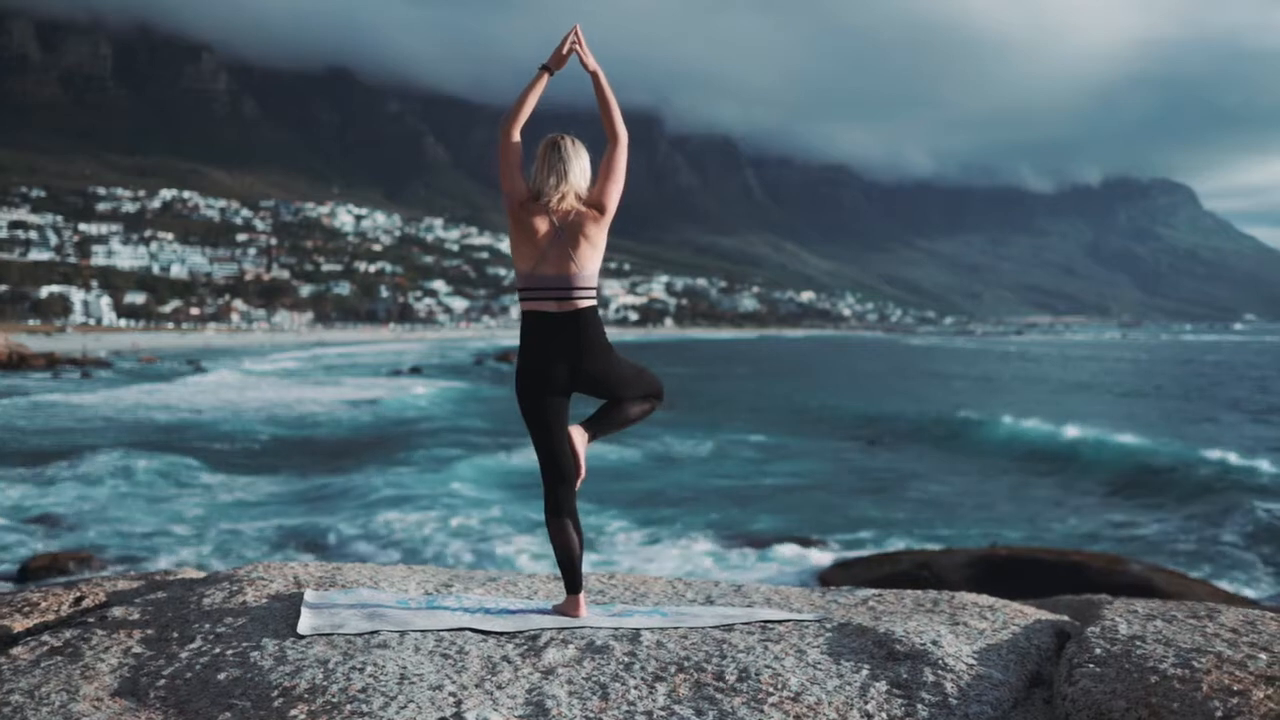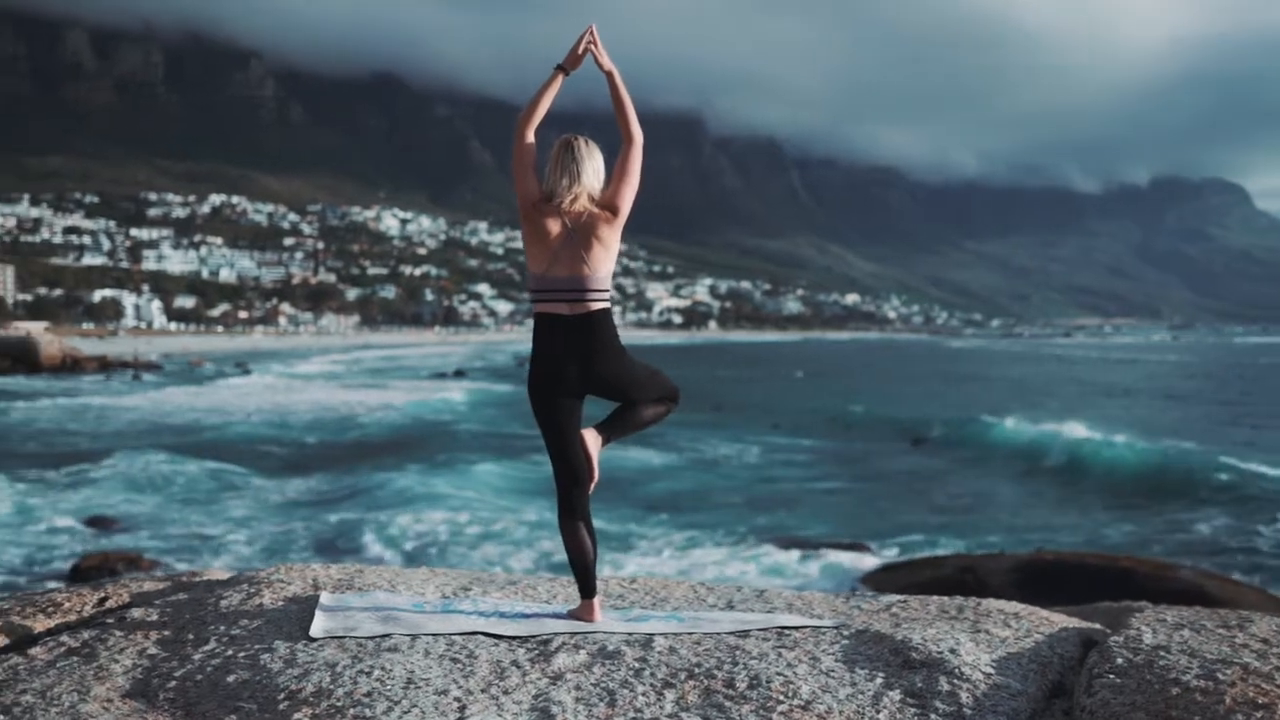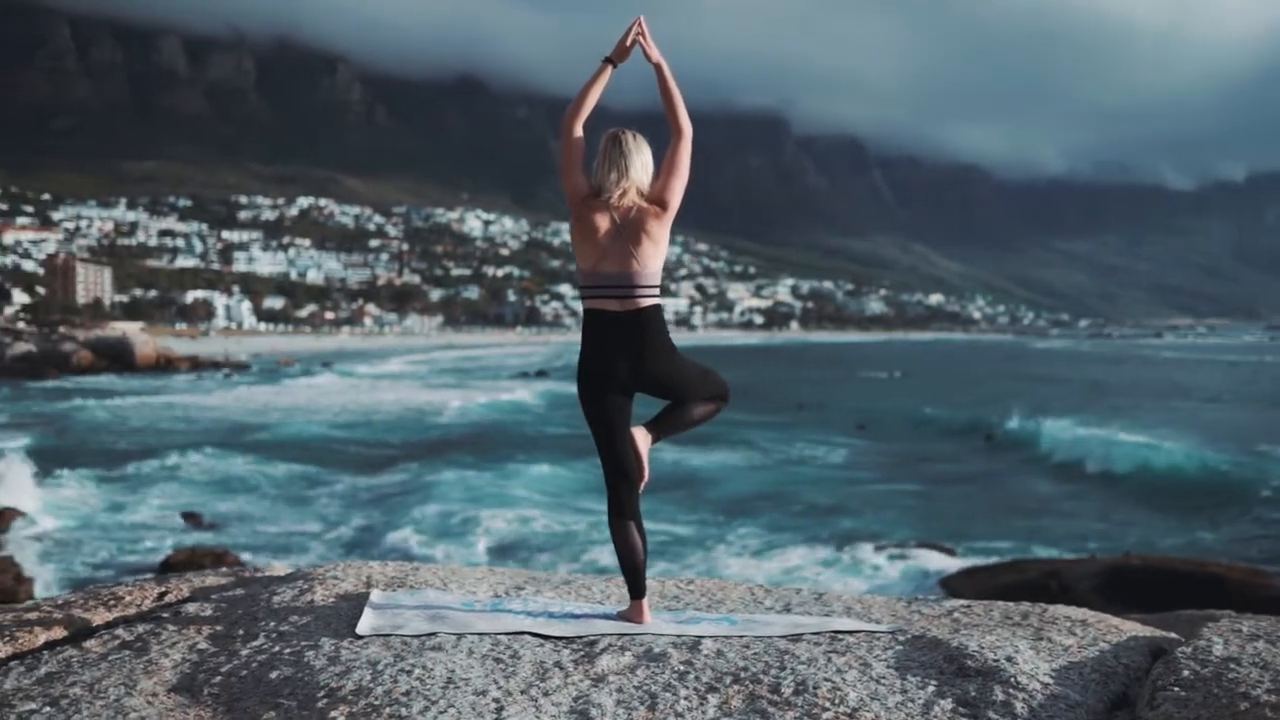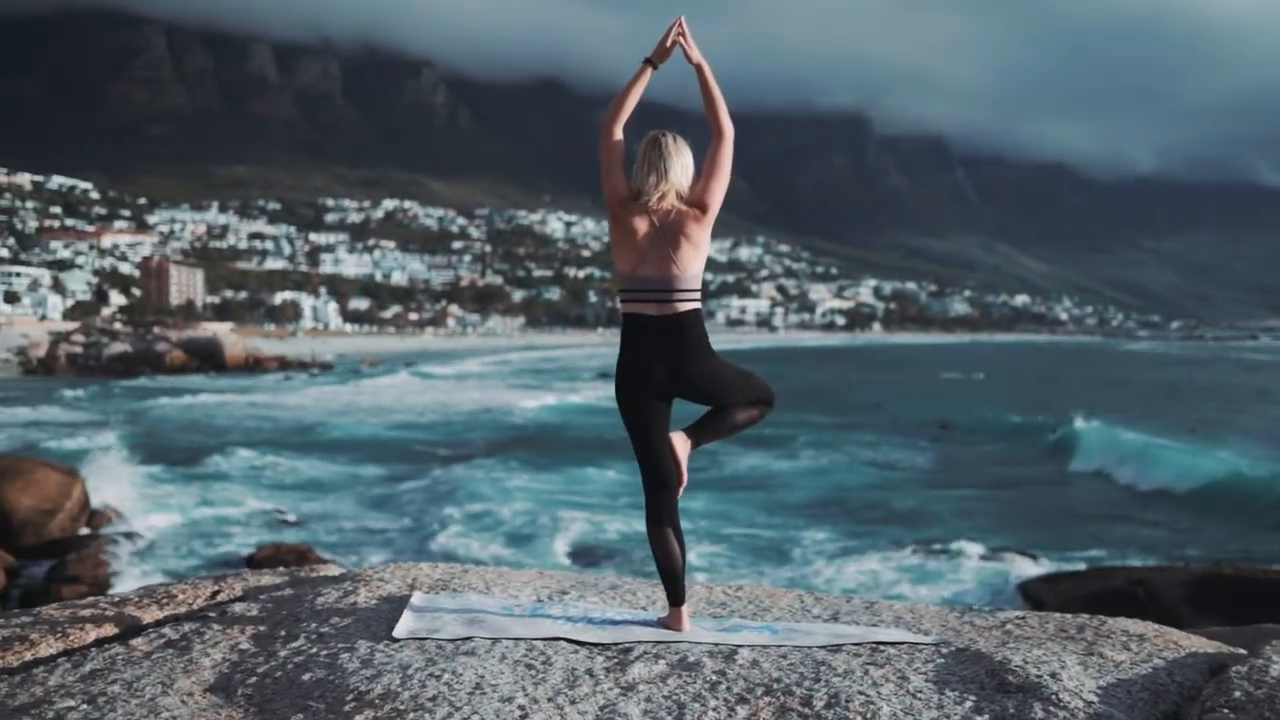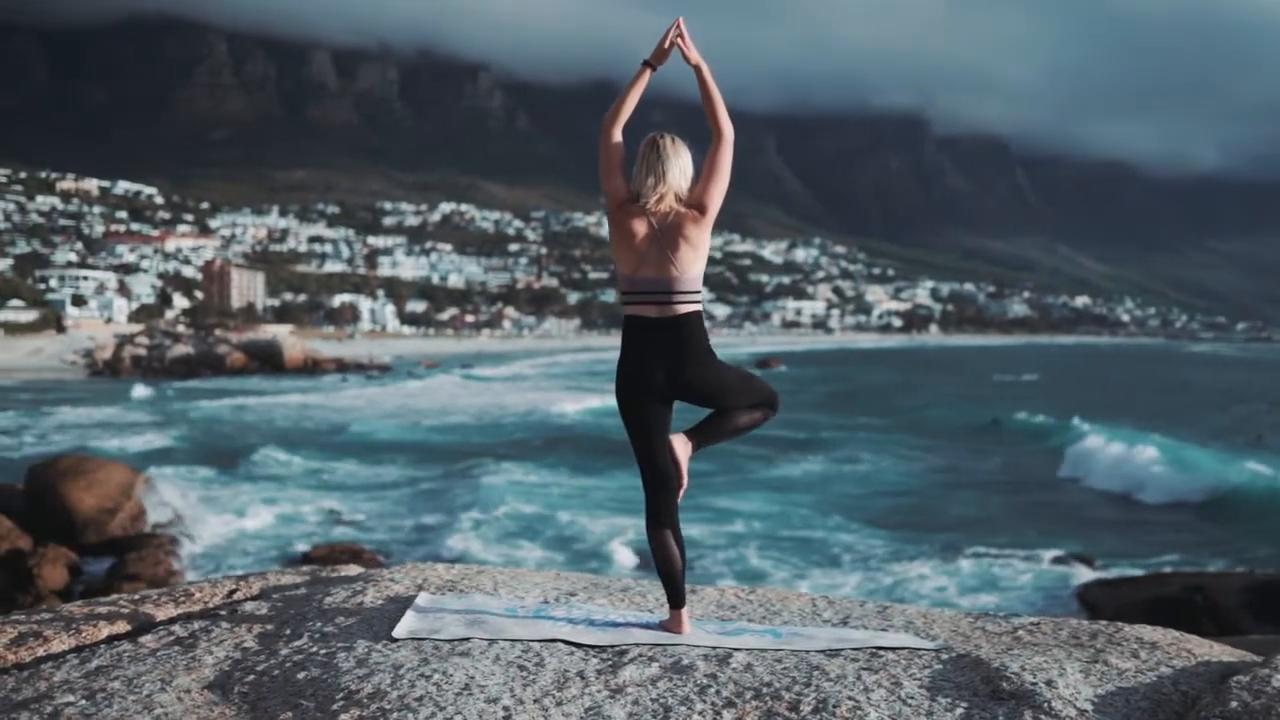
dt=1s
person 1, frame 1
left shoulder: (522, 215)
right shoulder: (596, 216)
left elbow: (509, 132)
right elbow: (619, 138)
left wrist: (548, 68)
right wrist: (593, 69)
left hip: (537, 358)
right hip: (587, 352)
left knee: (558, 485)
right knee: (651, 391)
left ankle: (575, 599)
right ankle: (586, 432)
person 1, frame 2
left shoulder: (534, 216)
right shoulder: (609, 218)
left elbow: (523, 133)
right elbow: (634, 139)
left wrist: (564, 68)
right wrist: (608, 68)
left hip: (550, 360)
right hip: (600, 354)
left knee: (571, 488)
right knee: (666, 394)
left ankle: (589, 604)
right ankle: (599, 436)
person 1, frame 3
left shoulder: (583, 212)
right shoulder: (658, 213)
left elbow: (571, 127)
right elbow: (684, 132)
left wrist: (613, 60)
right wrist: (656, 60)
left hip: (599, 357)
right hip: (650, 351)
left knee: (620, 487)
right knee: (716, 391)
left ankle: (638, 606)
right ankle: (649, 434)
person 1, frame 4
left shoulder: (622, 215)
right shoulder: (698, 216)
left elbow: (611, 130)
right elbow: (725, 134)
left wrist: (653, 61)
right wrist: (697, 61)
left hip: (637, 361)
right hip: (689, 356)
left knee: (659, 493)
right knee: (760, 396)
left ankle: (677, 612)
right ankle: (688, 438)
person 1, frame 5
left shoulder: (622, 218)
right shoulder: (698, 219)
left elbow: (610, 133)
right elbow: (724, 134)
left wrist: (651, 64)
right wrist: (696, 63)
left hip: (638, 364)
right hip: (689, 360)
left knee: (659, 496)
right knee: (765, 400)
left ankle: (678, 615)
right ankle: (690, 442)
